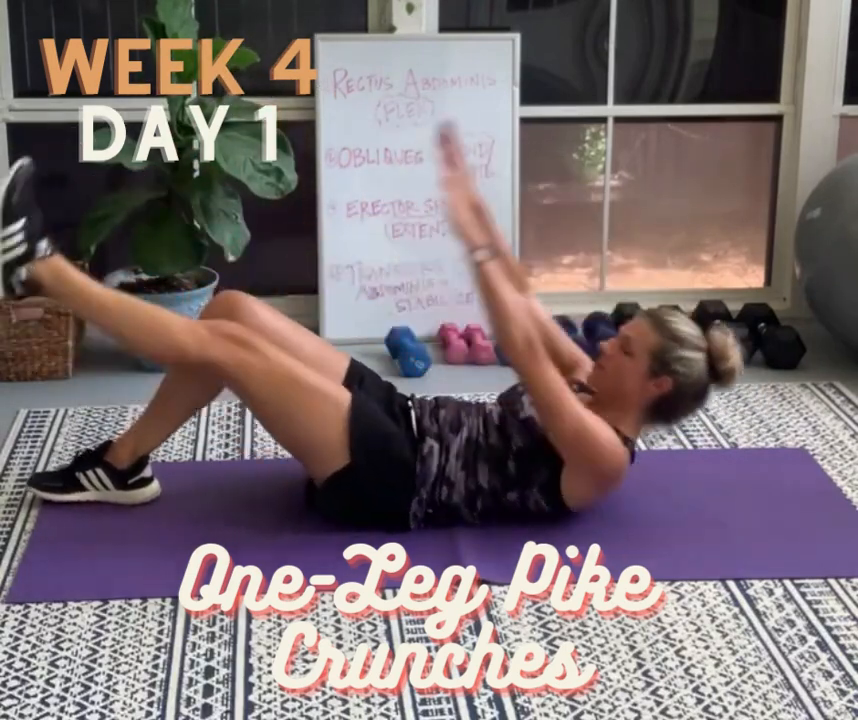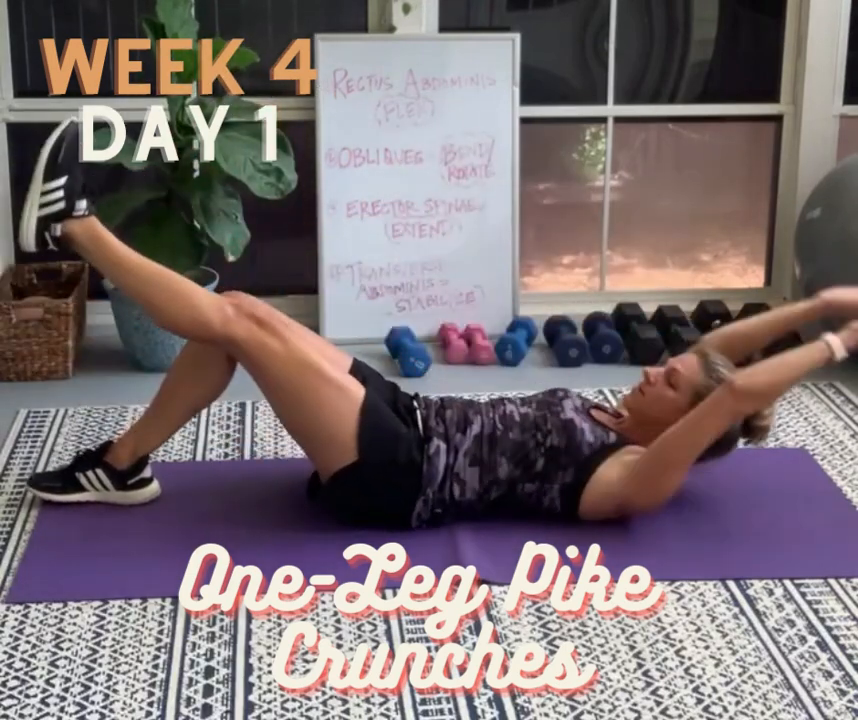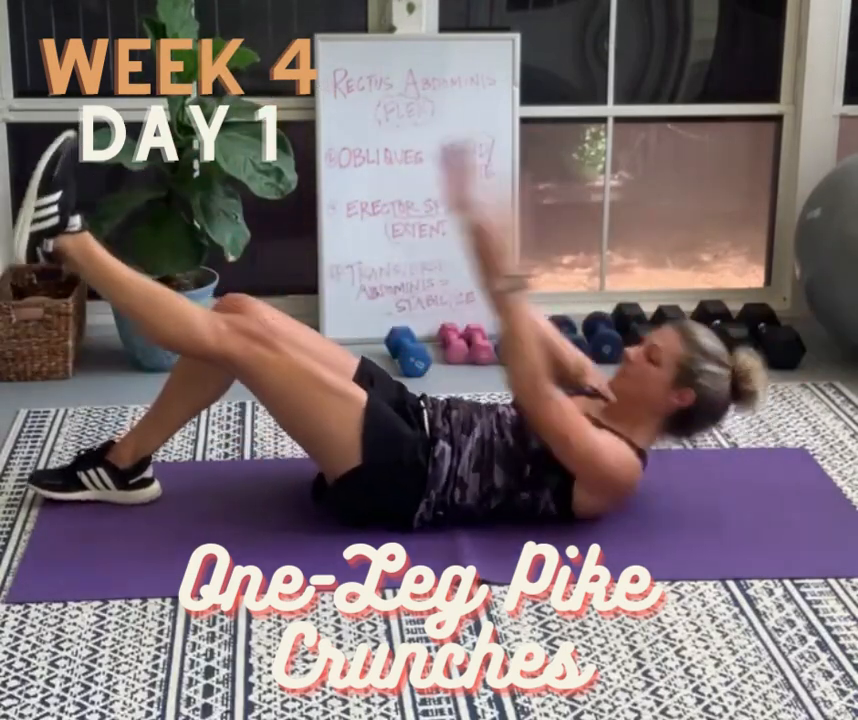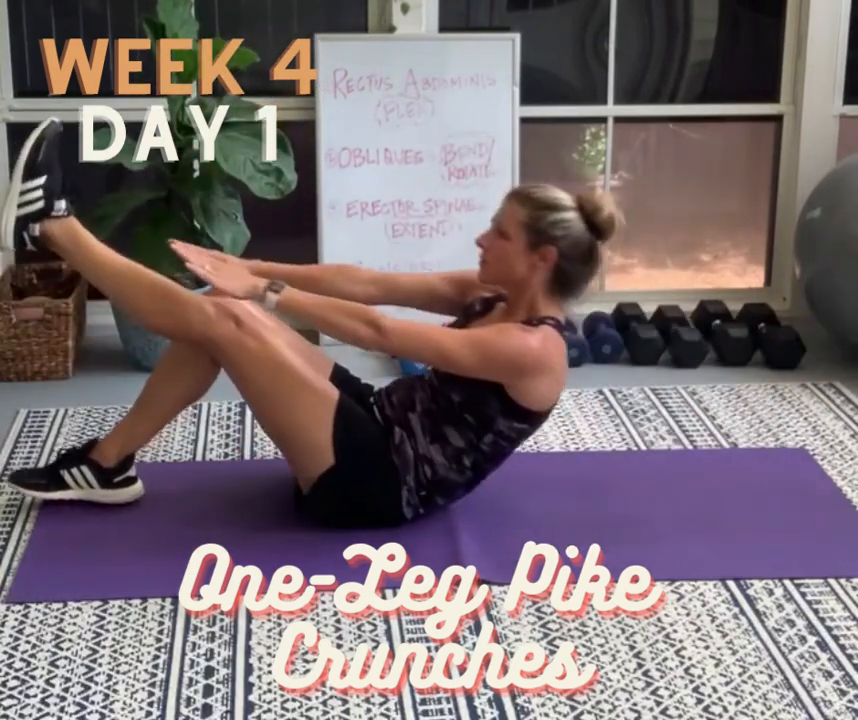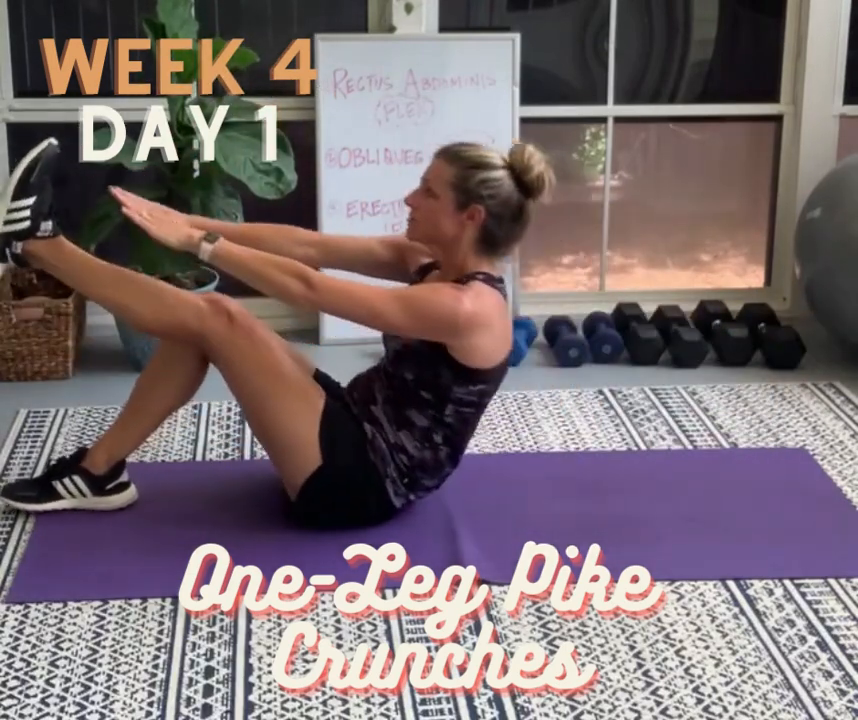
dt=0.5s
person 1, frame 1
left shoulder: (603, 458)
right shoulder: (585, 395)
left elbow: (525, 360)
right elbow: (522, 308)
left wrist: (472, 246)
right wrist: (478, 220)
left hip: (389, 480)
right hip: (398, 425)
left knee: (217, 342)
right knee: (234, 310)
right ankle: (122, 467)
person 1, frame 2
left shoulder: (641, 480)
right shoulder: (620, 430)
left elbow: (735, 390)
right elbow: (715, 345)
left hip: (395, 476)
right hip: (409, 423)
left knee: (237, 323)
right knee: (232, 313)
left ankle: (76, 225)
right ankle: (121, 467)
person 1, frame 3
left shoulder: (616, 466)
right shoulder: (604, 396)
left elbow: (532, 395)
right elbow: (524, 324)
left wrist: (507, 275)
right wrist: (480, 228)
left hip: (400, 480)
right hip: (413, 422)
left knee: (227, 337)
right knee: (238, 310)
left ankle: (67, 240)
right ankle: (121, 466)
person 1, frame 4
left shoulder: (534, 351)
right shoulder: (495, 298)
left elbow: (378, 333)
right elbow: (370, 284)
left wrist: (265, 292)
right wrist: (253, 269)
left hip: (376, 481)
right hip: (375, 425)
left knee: (222, 320)
right knee: (220, 312)
left ankle: (55, 226)
right ankle: (106, 466)
person 1, frame 5
left shoulder: (466, 308)
right shoulder: (434, 260)
left elbow: (308, 287)
right elbow: (310, 245)
left wrist: (198, 242)
right wrist: (191, 222)
left hip: (361, 482)
right hip: (357, 433)
left knee: (214, 318)
right knee: (202, 317)
right ankle: (96, 473)
